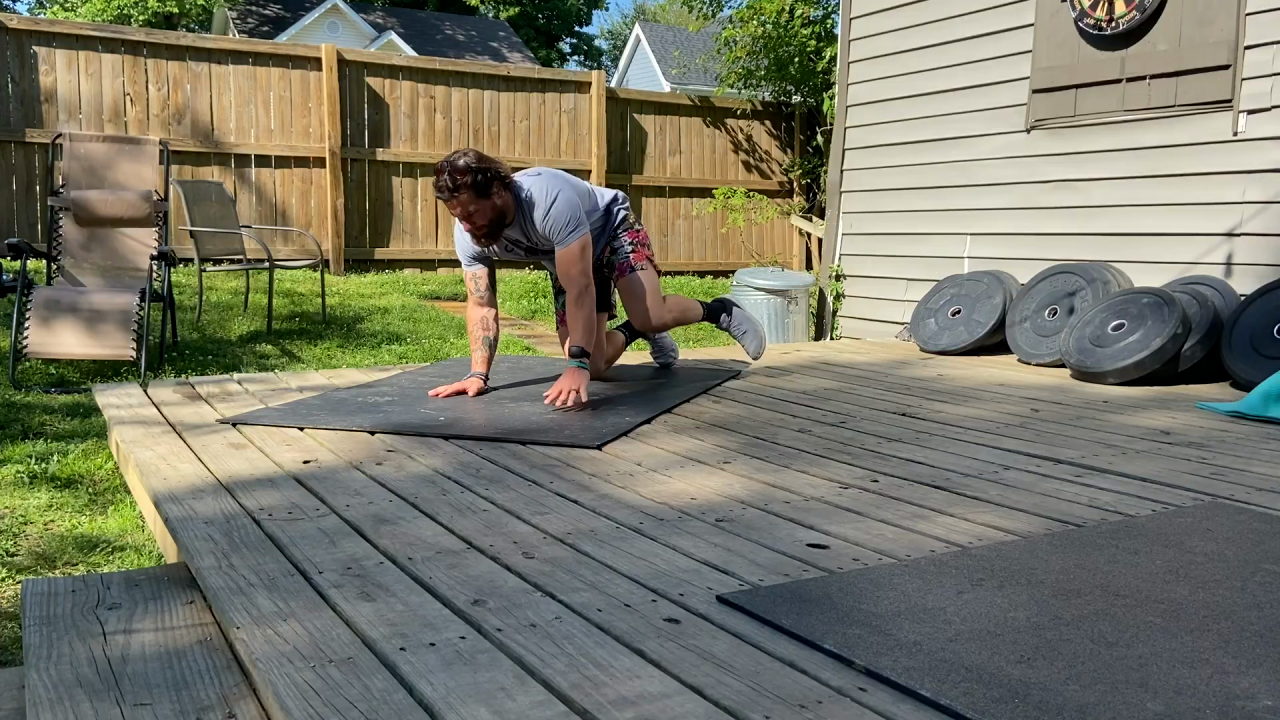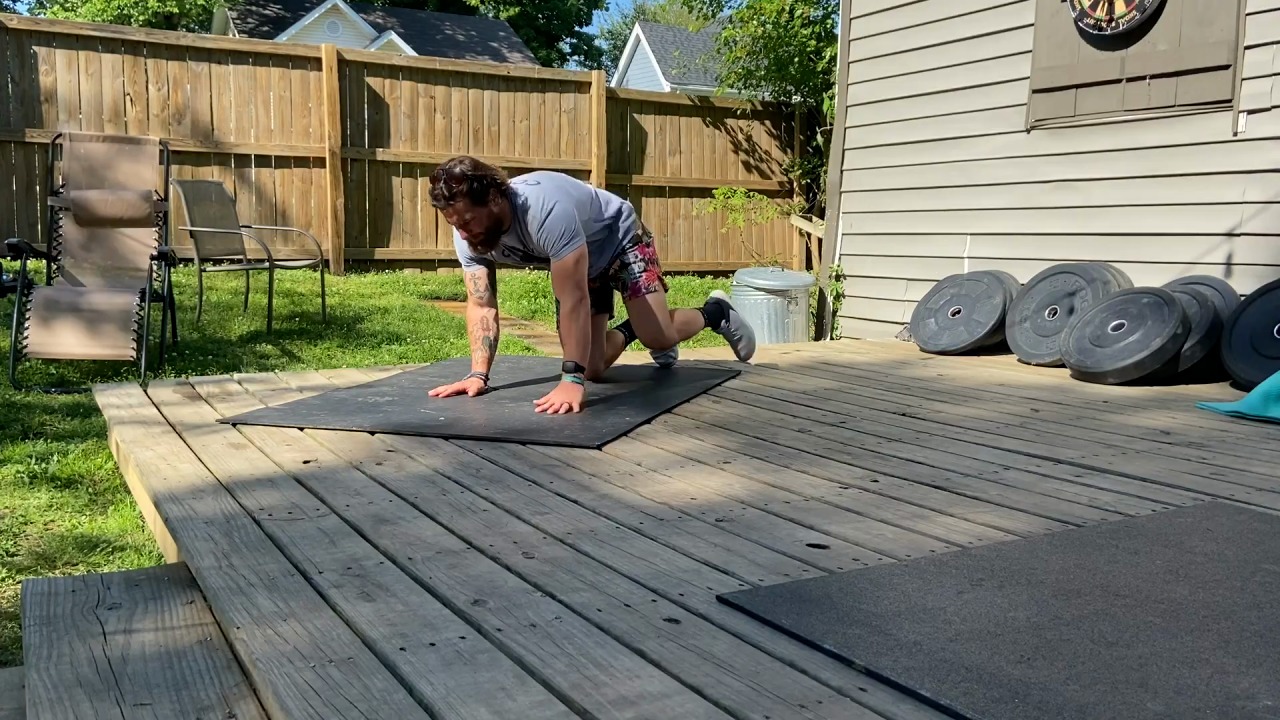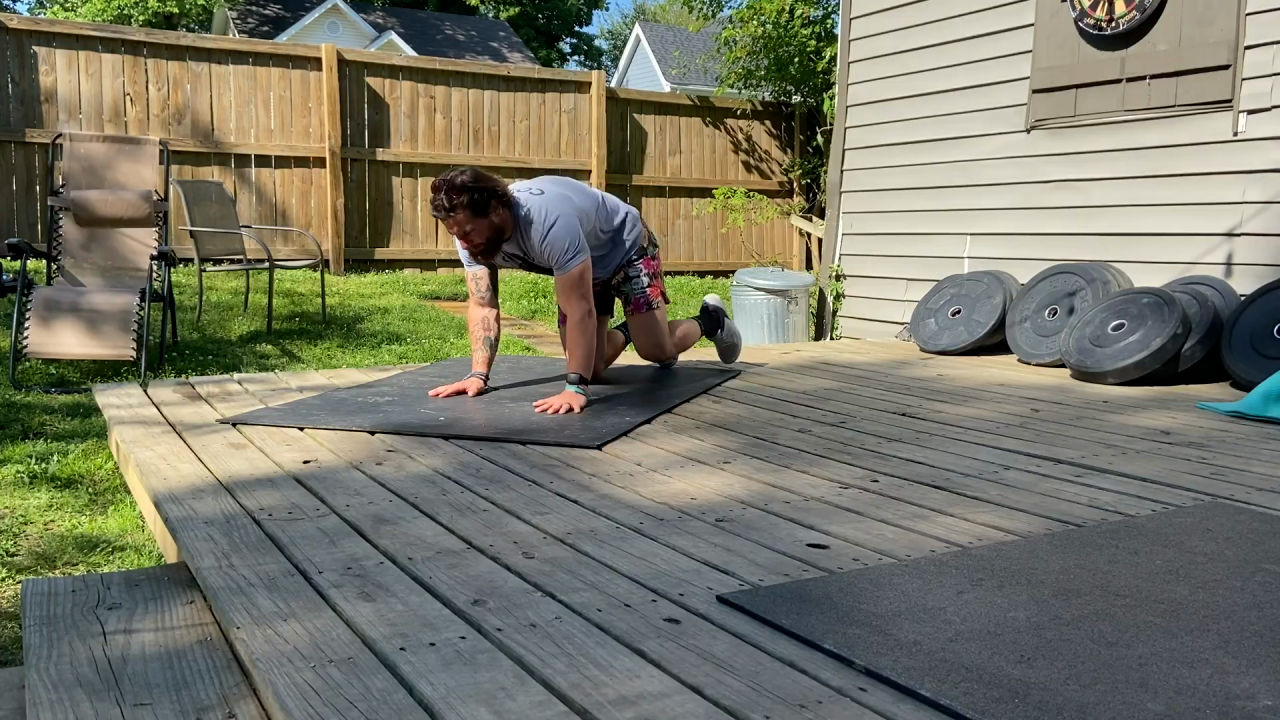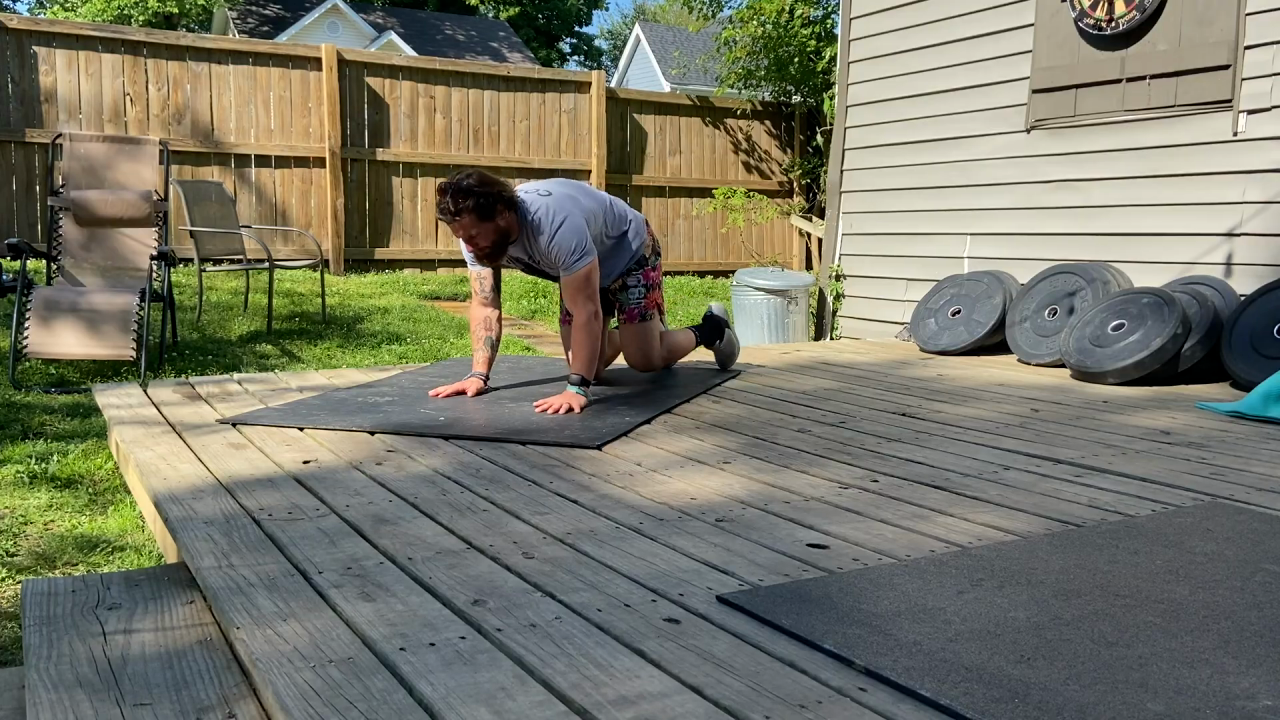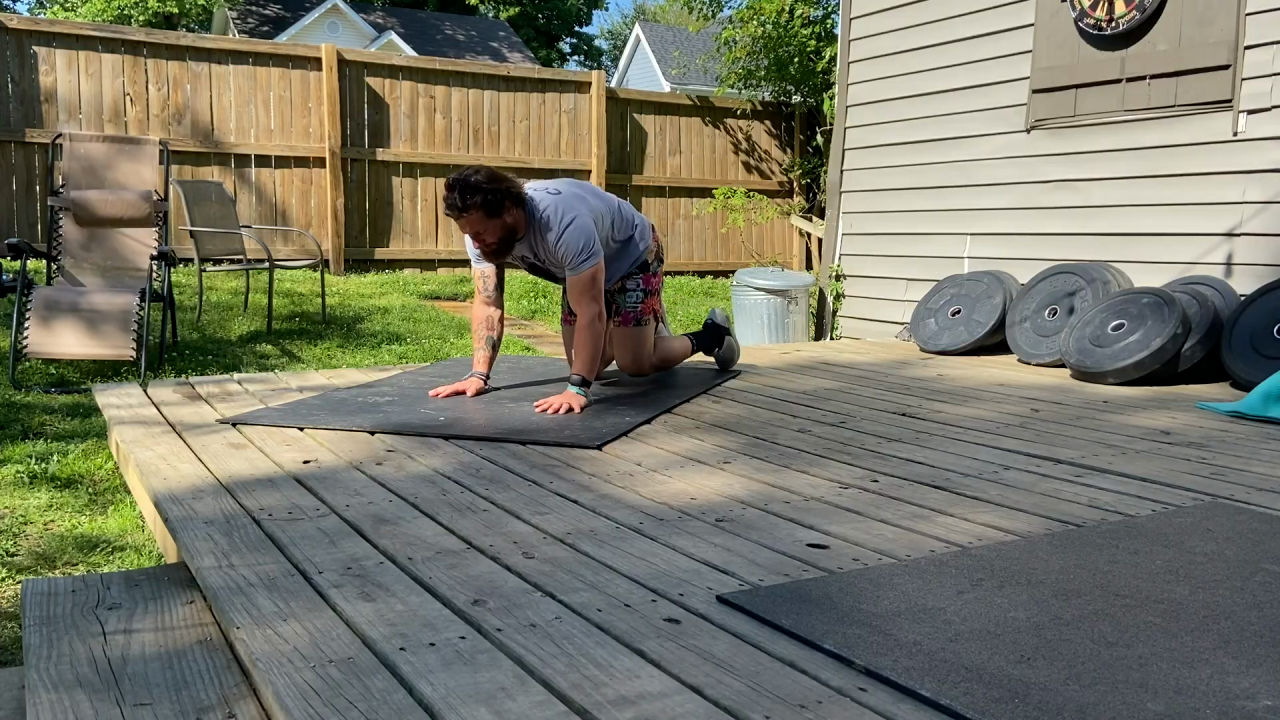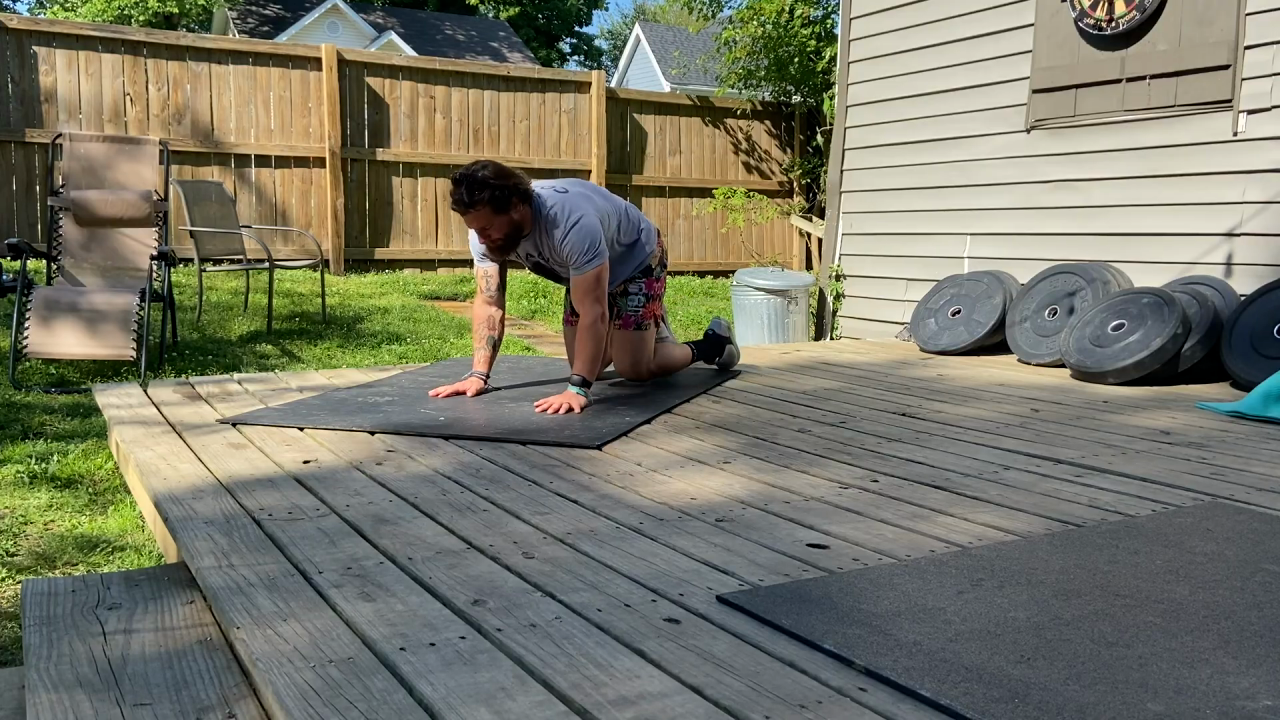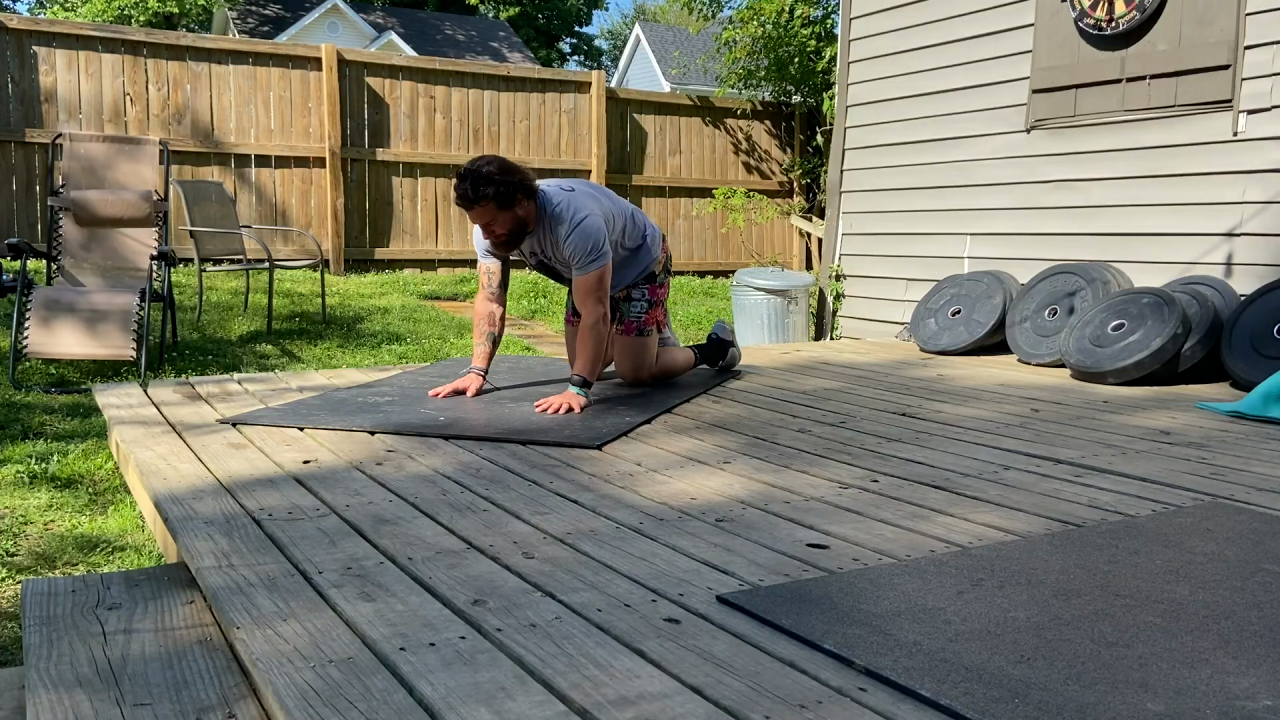
dt=0.1s
person 1, frame 1
left shoulder: (550, 202)
right shoulder: (468, 232)
left elbow: (580, 289)
right elbow: (481, 306)
left wrist: (576, 365)
right wrist: (478, 375)
left hip: (612, 231)
right hip: (566, 261)
left knee: (651, 316)
right knee: (595, 365)
left ankle: (719, 310)
right ankle: (630, 331)
person 1, frame 2
left shoulder: (546, 210)
right shoulder: (467, 236)
left elbow: (574, 301)
right elbow: (481, 307)
left wrist: (572, 381)
right wrist: (478, 375)
left hip: (617, 236)
right hip: (567, 263)
left knee: (659, 333)
right knee: (592, 367)
left ankle: (715, 313)
right ankle: (627, 331)
person 1, frame 3
left shoulder: (549, 221)
right shoulder: (471, 234)
left elbow: (579, 311)
right elbow: (482, 307)
left wrist: (576, 388)
right wrist: (478, 375)
left hip: (624, 245)
right hip: (579, 266)
left knee: (654, 348)
right knee: (591, 367)
left ankle: (711, 319)
right ankle: (630, 329)
person 1, frame 4
left shoulder: (556, 222)
right shoulder: (476, 234)
left elbow: (586, 312)
right elbow: (485, 307)
left wrist: (577, 388)
right wrist: (478, 375)
left hip: (629, 251)
right hip: (580, 265)
left knee: (645, 360)
right knee: (590, 367)
left ankle: (711, 328)
right ankle: (630, 330)
person 1, frame 5
left shoulder: (564, 223)
right shoulder: (481, 231)
left elbow: (589, 312)
right elbow: (487, 306)
left wrist: (576, 389)
right wrist: (478, 374)
left hip: (632, 255)
right hip: (585, 272)
left knee: (635, 363)
right knee: (586, 365)
left ankle: (712, 335)
right ankle: (637, 327)
person 1, frame 6
left shoulder: (571, 222)
right shoulder: (485, 230)
left elbow: (593, 312)
right elbow: (489, 305)
left wrist: (577, 389)
right wrist: (478, 374)
left hip: (636, 258)
right hip: (587, 270)
left knee: (634, 369)
right knee: (587, 364)
left ankle: (713, 344)
right ankle: (640, 328)
person 1, frame 7
left shoulder: (576, 222)
right shoulder: (489, 229)
left elbow: (594, 312)
right elbow: (490, 301)
left wrist: (578, 389)
right wrist: (476, 371)
left hip: (640, 262)
right hip: (588, 273)
left knee: (634, 373)
right knee: (585, 364)
left ankle: (716, 347)
right ankle: (642, 331)
